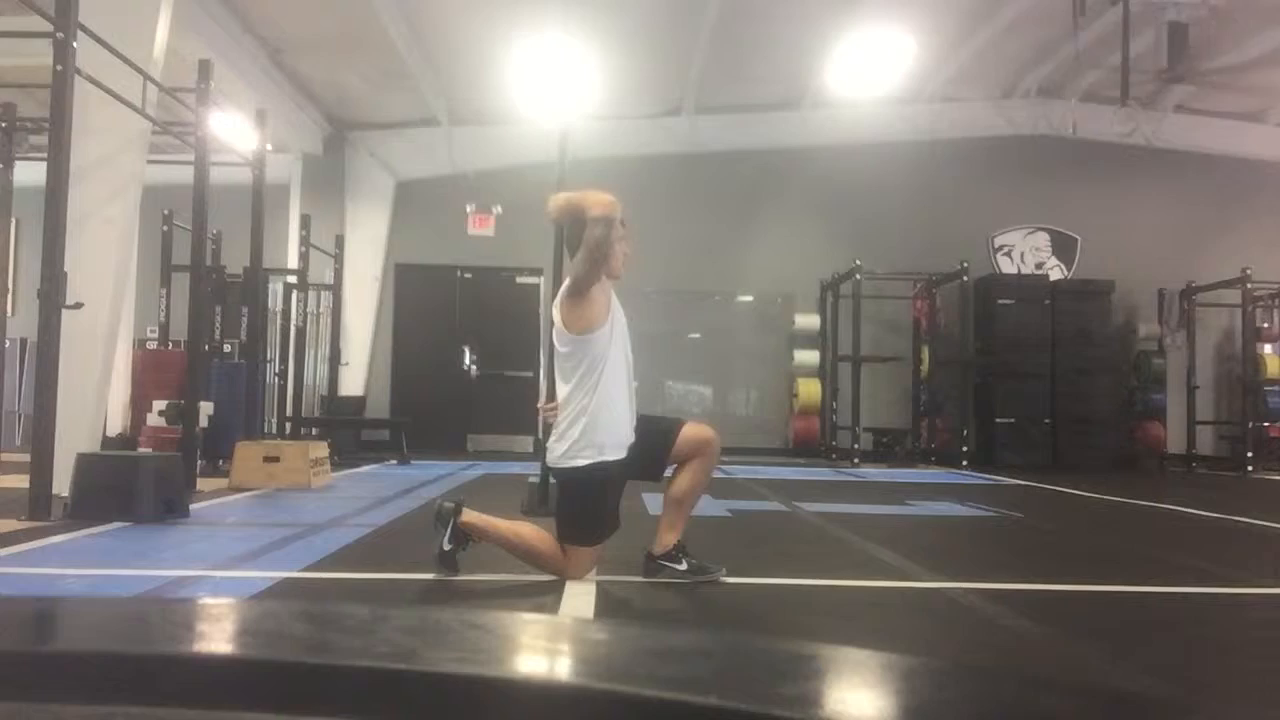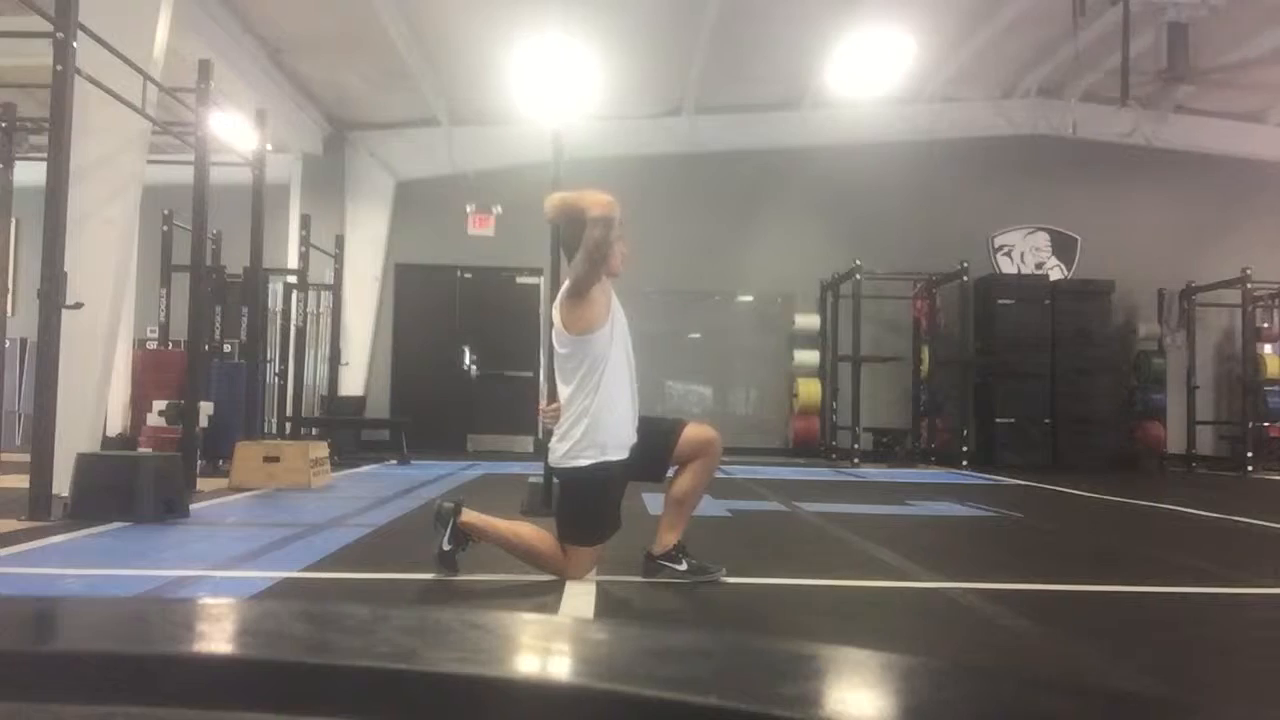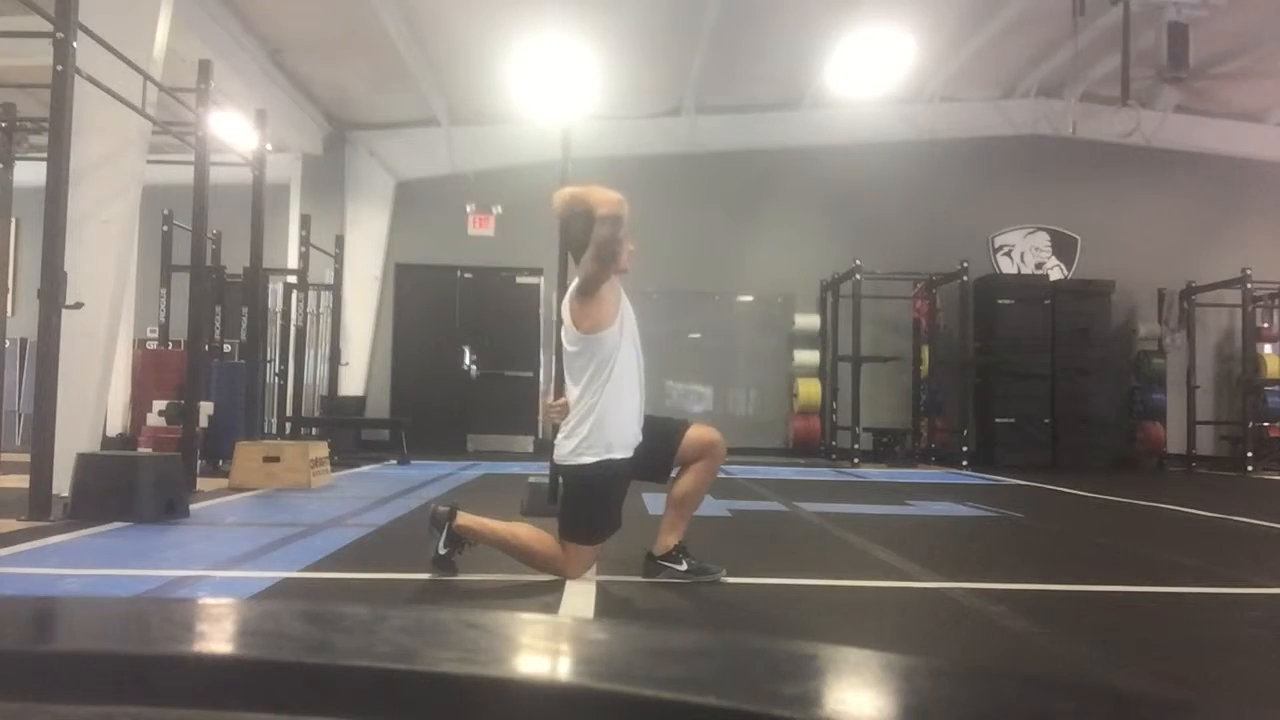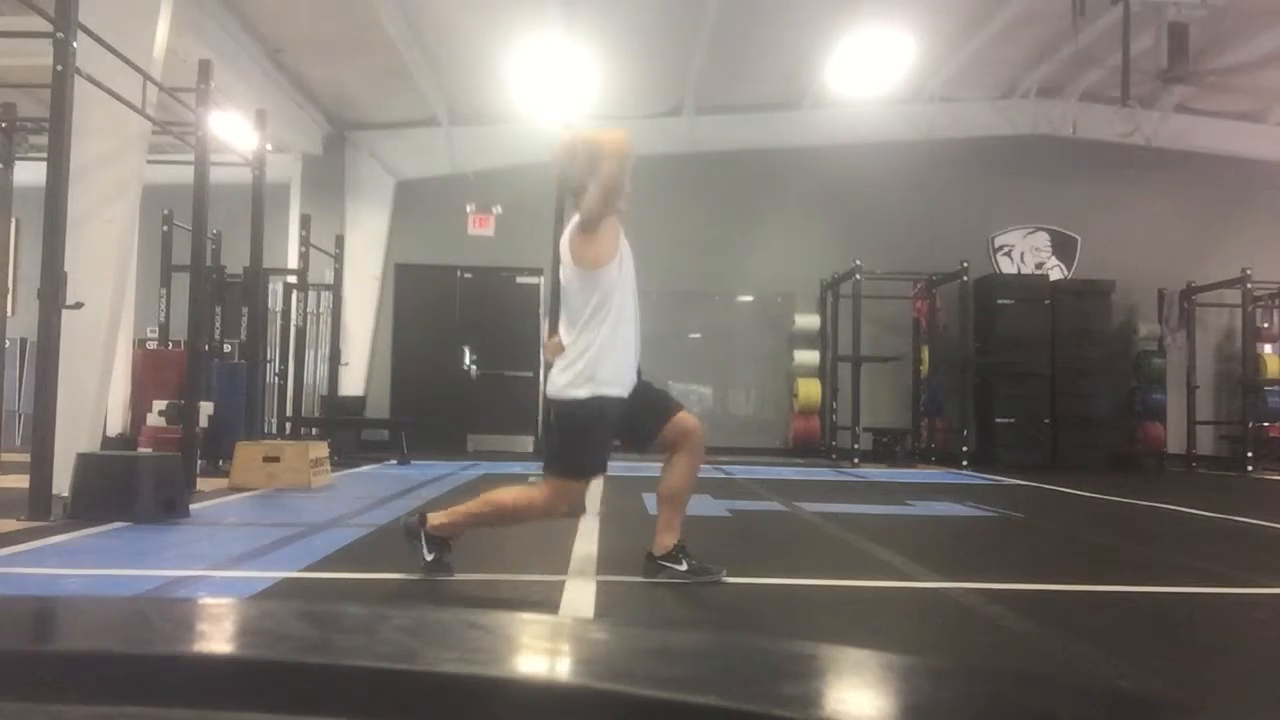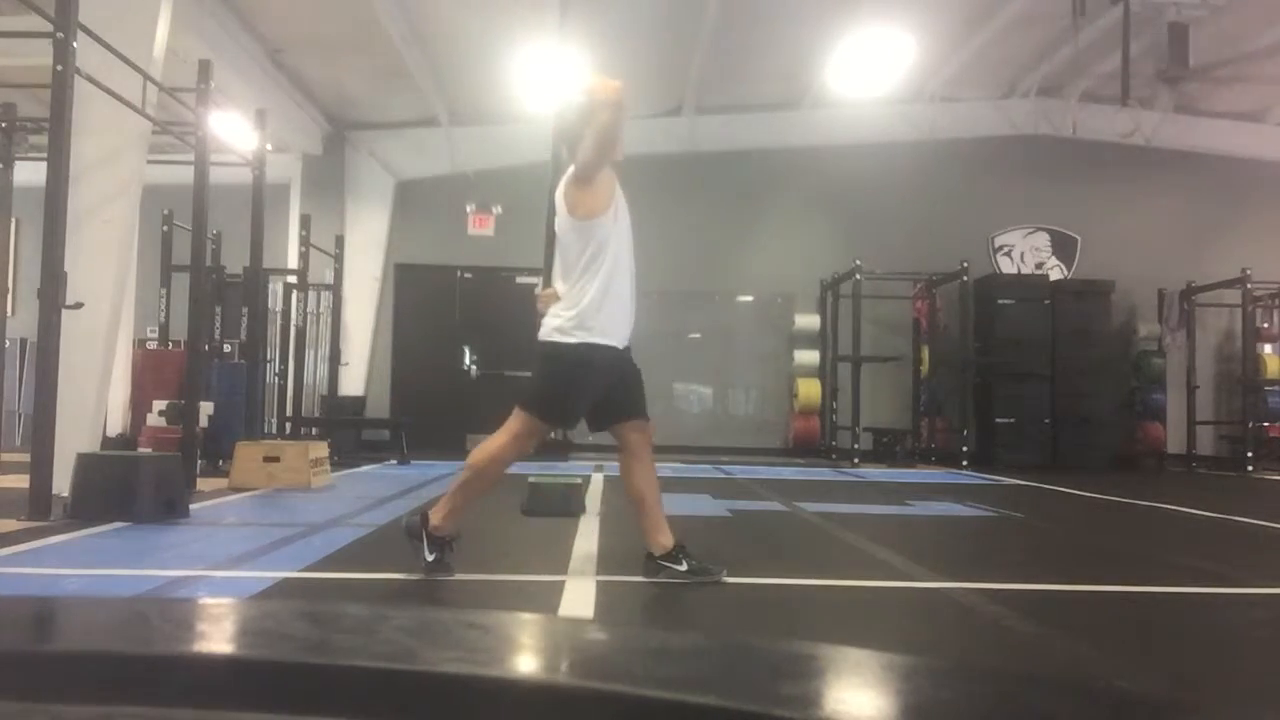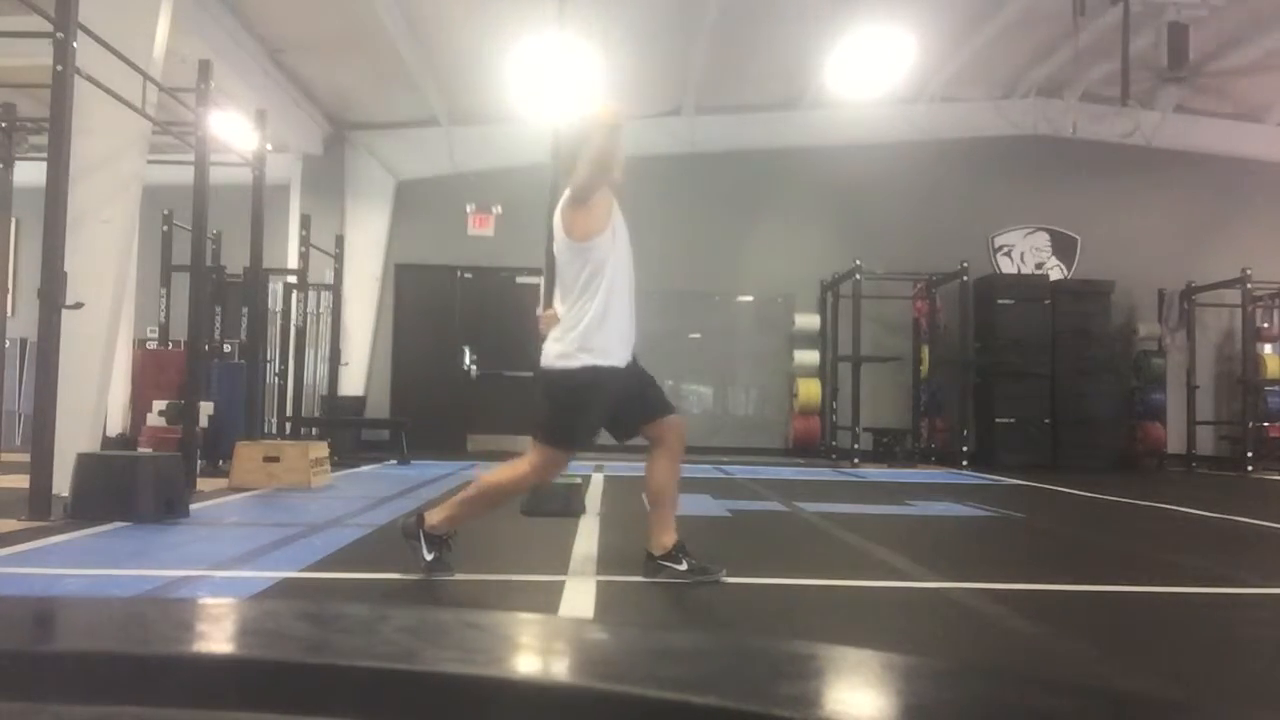
dt=0.4s
person 1, frame 1
left shoulder: (595, 294)
right shoulder: (583, 290)
right elbow: (604, 209)
right wrist: (566, 205)
left hip: (612, 437)
right hip: (589, 451)
left knee: (704, 443)
right knee: (573, 565)
left ankle: (664, 553)
right ankle: (463, 520)
person 1, frame 2
left shoulder: (594, 295)
right shoulder: (583, 291)
right elbow: (602, 209)
right wrist: (563, 204)
left hip: (614, 438)
right hip: (591, 454)
left knee: (706, 443)
right knee: (573, 565)
left ankle: (664, 552)
right ankle: (462, 520)
person 1, frame 3
left shoulder: (600, 294)
right shoulder: (593, 290)
right elbow: (612, 208)
right wrist: (573, 200)
left hip: (618, 436)
right hip: (596, 450)
left knee: (710, 445)
right knee: (570, 564)
left ankle: (665, 553)
right ankle: (456, 523)
person 1, frame 4
left shoulder: (597, 231)
right shoulder: (591, 225)
right elbow: (616, 149)
right wrist: (575, 146)
left hip: (615, 381)
right hip: (586, 391)
left knee: (688, 434)
right knee: (556, 501)
left ankle: (665, 553)
right ankle: (433, 525)
person 1, frame 5
left shoulder: (594, 184)
right shoulder: (586, 177)
right elbow: (610, 95)
right wrist: (595, 96)
left hip: (604, 342)
right hip: (577, 342)
left knee: (636, 439)
right knee: (519, 436)
left ankle: (665, 554)
right ankle: (436, 524)
person 1, frame 6
left shoulder: (595, 205)
right shoulder: (584, 199)
right elbow: (607, 120)
left hip: (609, 359)
right hip: (580, 365)
left knee: (668, 433)
right knee: (541, 465)
left ankle: (664, 552)
right ankle: (431, 524)
